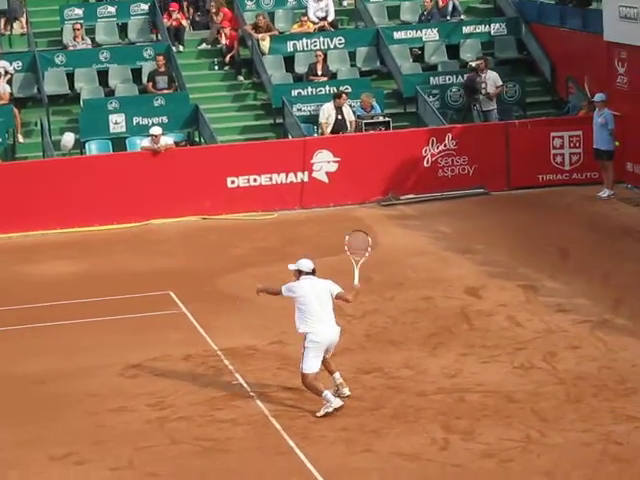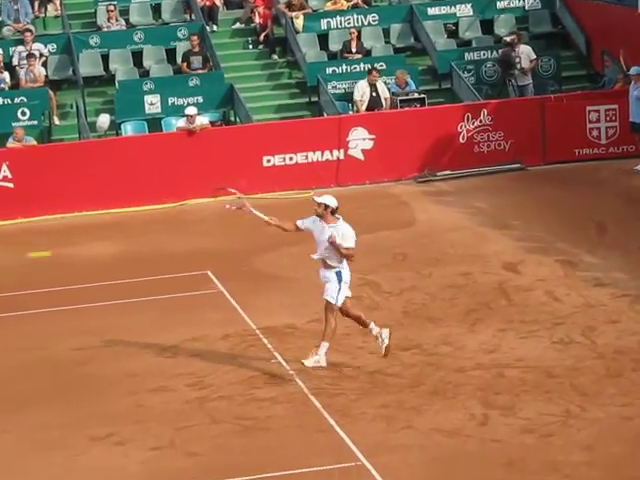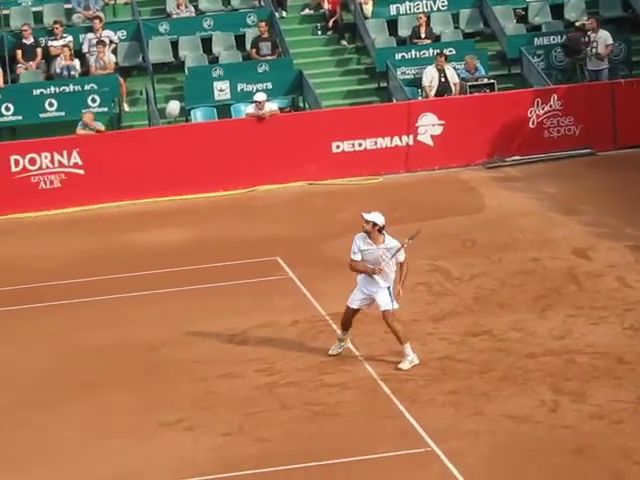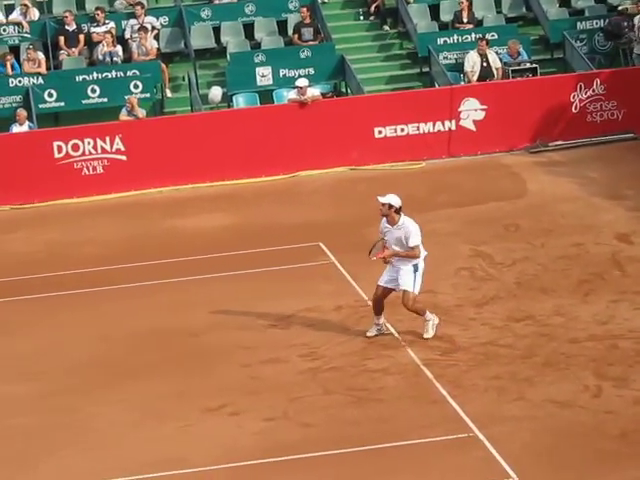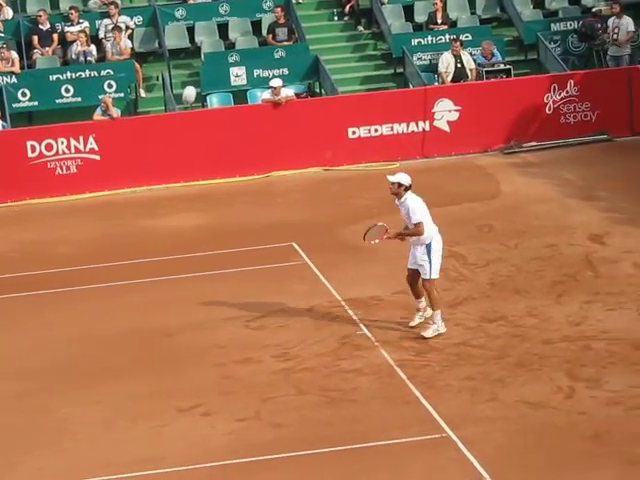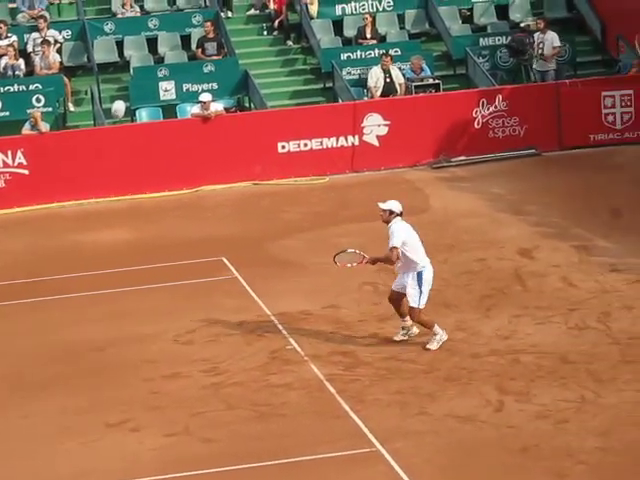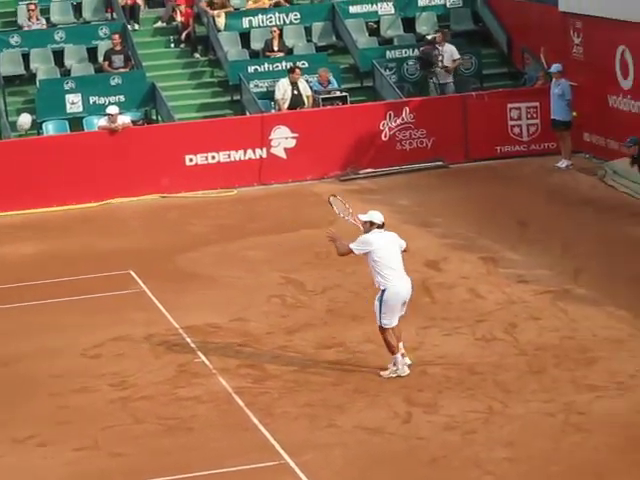
dt=0.4s
person 1, frame 1
left shoulder: (296, 287)
right shoulder: (326, 284)
left elbow: (275, 291)
right elbow: (349, 298)
left wrist: (262, 289)
right wrist: (355, 289)
left hip: (315, 336)
right hip: (333, 333)
left knee: (308, 380)
right knee: (323, 357)
left ankle: (331, 400)
right ankle: (342, 387)
person 1, frame 2
left shoulder: (345, 229)
right shoulder: (315, 221)
left elbow: (350, 256)
right elbow: (293, 227)
left wrist: (337, 246)
right wrist: (276, 223)
left hip: (338, 274)
right hip: (328, 273)
left knee: (330, 311)
right knee: (346, 310)
left ankle: (320, 356)
right ankle: (379, 333)
person 1, frame 3
left shoulder: (393, 245)
right shoulder: (359, 239)
left elbow: (403, 263)
right elbow: (352, 265)
left wrist: (399, 284)
right wrist: (371, 269)
left hip: (383, 286)
right hip: (365, 283)
left knee: (389, 320)
right knee: (347, 316)
left ankle: (410, 356)
right ankle: (342, 341)
person 1, frame 4
left shoulder: (410, 226)
right shoulder: (384, 223)
left elbow: (416, 254)
left wrist: (393, 253)
right wrist: (385, 254)
left hip: (411, 266)
right hip: (394, 265)
left knee: (408, 303)
right knee: (377, 297)
left ankle: (430, 319)
right ankle: (379, 325)
person 1, frame 5
left shoulder: (412, 202)
right shoulder: (403, 201)
left elbow: (420, 230)
left wrist: (399, 233)
right wrist: (403, 232)
left hip: (429, 245)
right hip: (418, 245)
left knee: (428, 285)
right knee: (411, 280)
left ankle: (438, 324)
right ankle: (422, 310)
person 1, frame 6
left shoulder: (397, 228)
right shoulder: (398, 225)
left elbow: (392, 257)
left wrist: (376, 259)
right wrist: (385, 258)
left hip: (419, 273)
right hip: (409, 271)
left knee: (415, 315)
right knee: (393, 298)
left ankle: (438, 334)
right ankle: (408, 328)
person 1, frame 7
left shoulder: (368, 239)
right shoulder: (392, 236)
left elbow: (341, 252)
right elbow: (405, 248)
left wrist: (336, 238)
left hip: (390, 289)
right hip: (405, 285)
left knee: (385, 330)
right knee: (392, 323)
left ankle: (399, 366)
right ankle: (402, 356)
